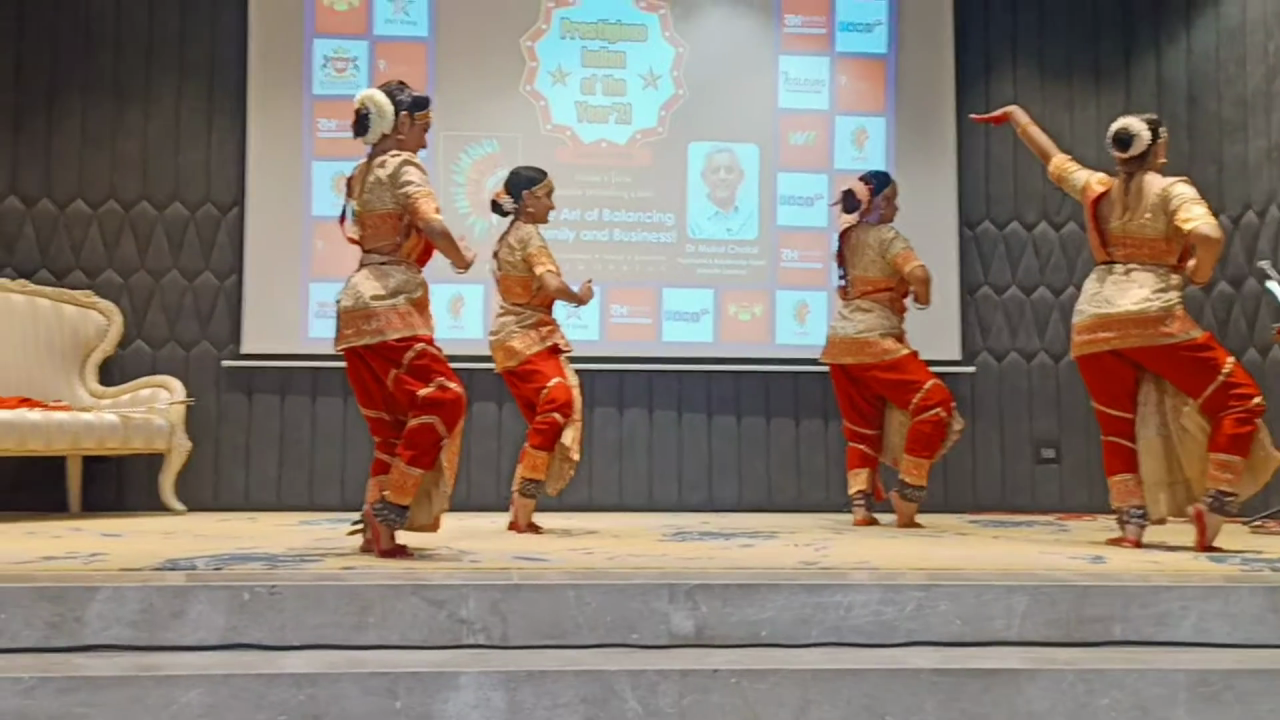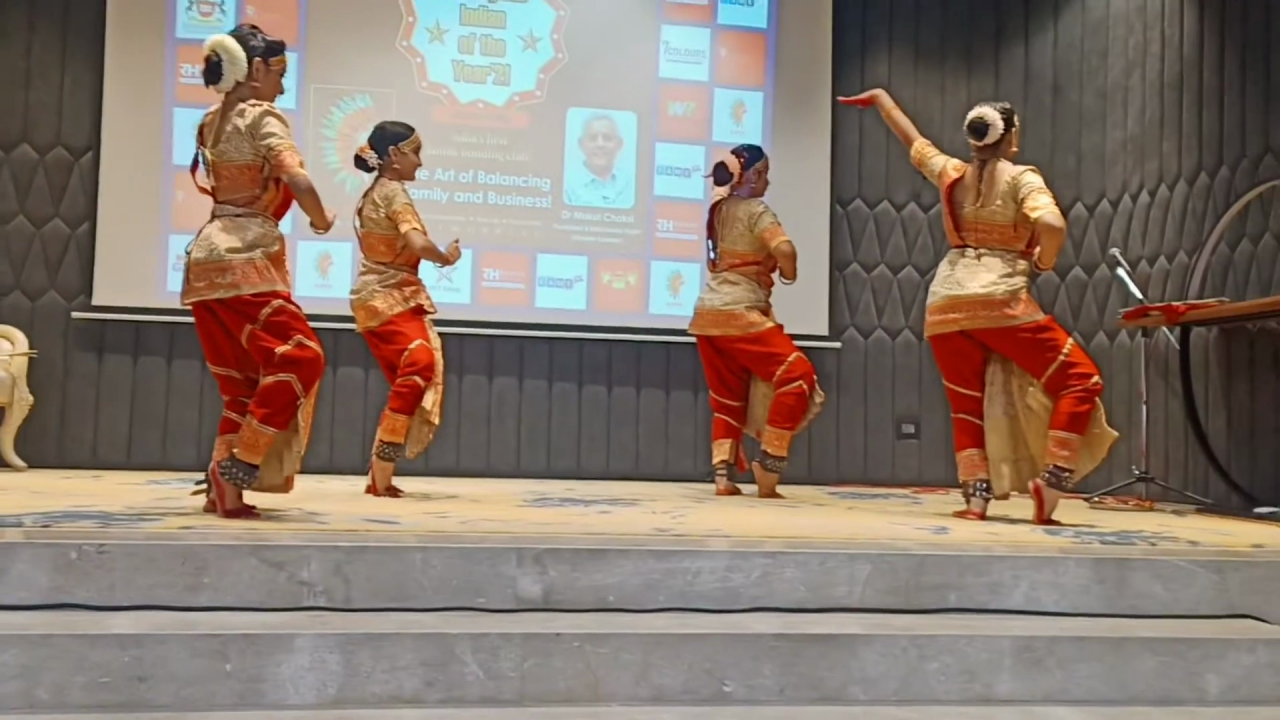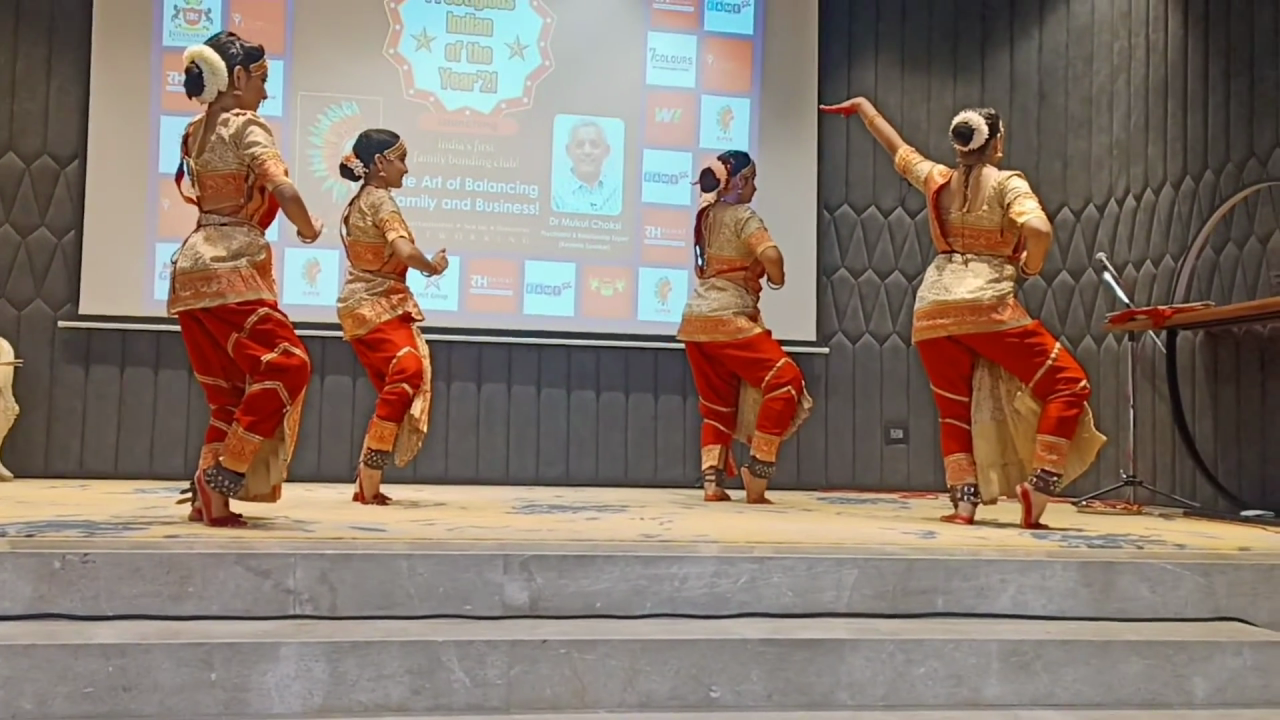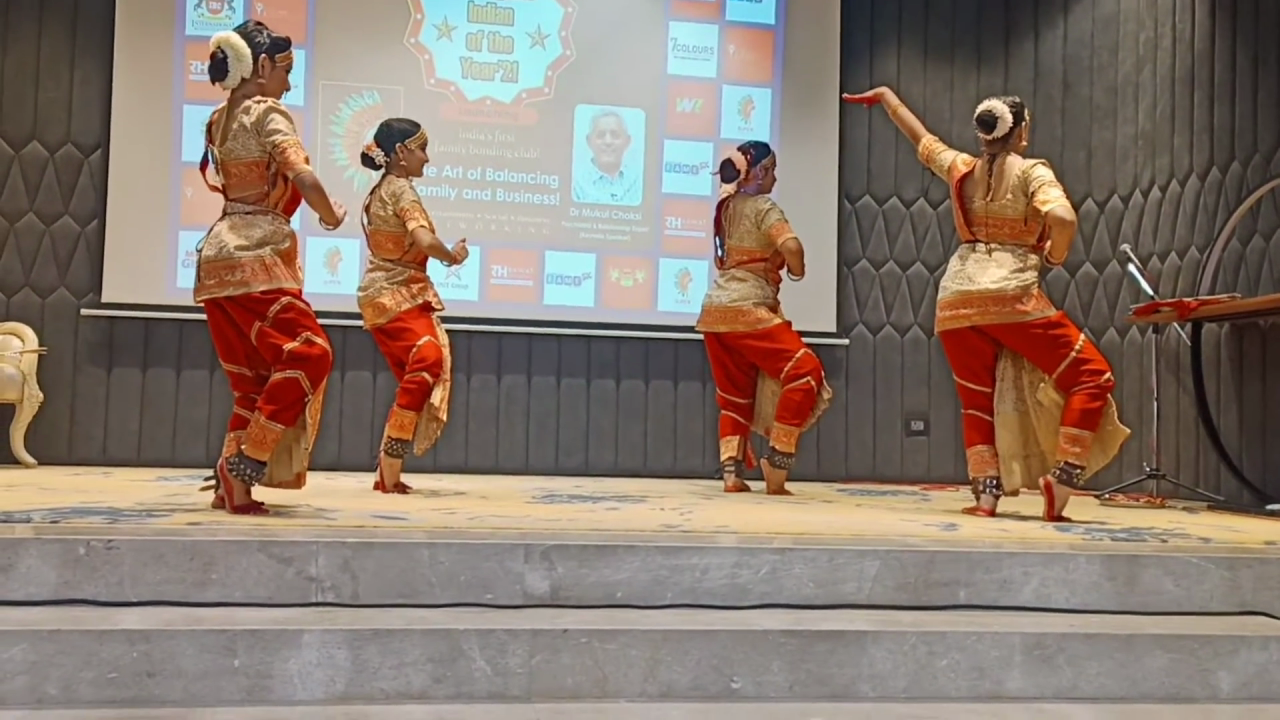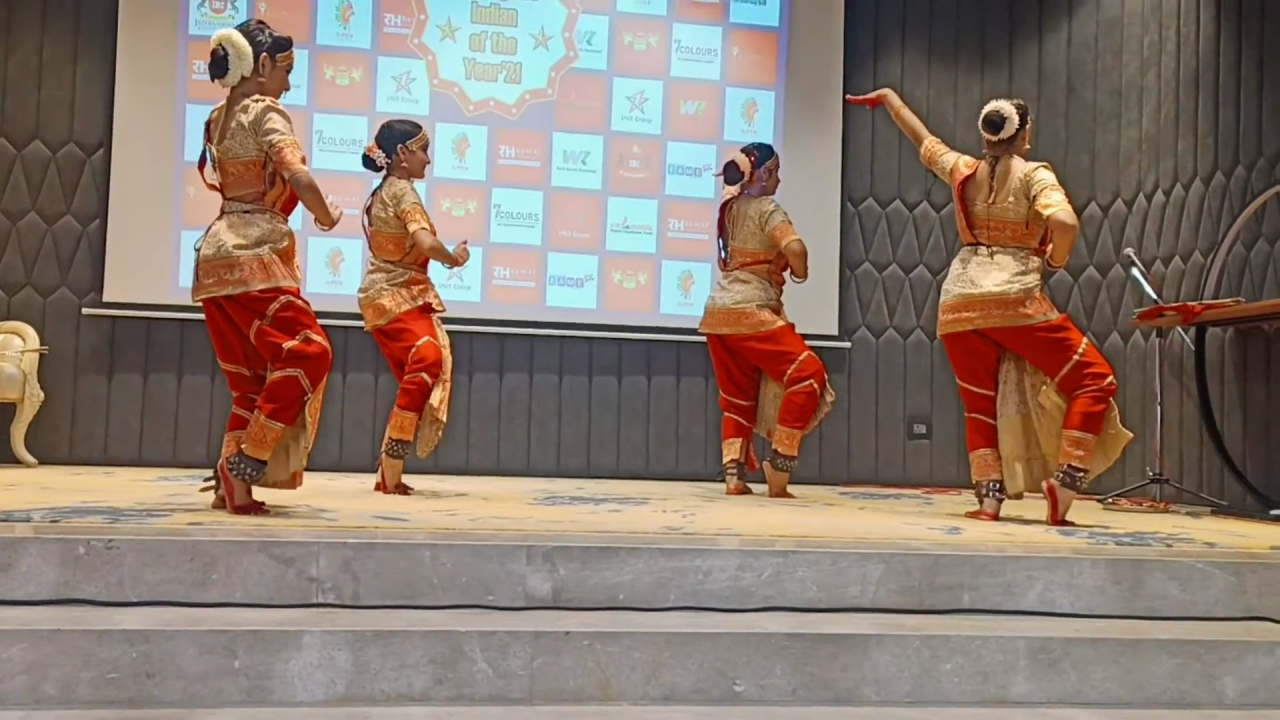
dt=1s
person 1, frame 1
left shoulder: (362, 173)
right shoulder: (403, 165)
right elbow: (431, 224)
right wrist: (461, 259)
left hip: (360, 306)
right hip: (390, 306)
left knee: (394, 421)
right knee: (442, 400)
left ankle: (376, 523)
right ankle: (388, 512)
person 1, frame 2
left shoulder: (212, 122)
right shoulder: (262, 116)
right elbow: (297, 180)
right wrist: (322, 220)
left hip: (208, 258)
right hip: (244, 258)
left knee: (243, 381)
right knee: (300, 358)
left ankle: (223, 484)
right ankle: (235, 472)
person 1, frame 3
left shoulder: (195, 131)
right shoulder: (246, 125)
right elbow: (283, 190)
right wrist: (309, 229)
left hip: (193, 267)
right hip: (230, 268)
left knee: (231, 390)
right knee: (287, 366)
left ankle: (208, 495)
right ankle: (220, 479)
person 1, frame 4
left shoulder: (220, 119)
right shoulder: (268, 113)
right elbow: (302, 177)
right wrist: (331, 216)
left hip: (220, 255)
right hip: (255, 257)
left knee: (254, 378)
right knee: (308, 355)
left ankle: (231, 483)
right ankle: (242, 468)
person 1, frame 5
left shoulder: (219, 117)
right shoulder: (266, 111)
right elbow: (298, 177)
right wrist: (326, 217)
left hip: (218, 255)
right hip: (253, 256)
left knee: (253, 377)
right knee: (308, 353)
left ankle: (233, 483)
right ankle: (242, 467)
person 2, frame 1
left shoulder: (1094, 188)
right shoulder: (1172, 190)
left elbow: (1050, 156)
right elbow: (1209, 236)
left wrist: (1015, 113)
right wrist: (1199, 274)
left hip: (1093, 324)
right hip: (1153, 318)
left knee: (1118, 428)
right knee: (1241, 401)
left ankle: (1131, 524)
right ankle: (1212, 505)
person 2, frame 2
left shoulder: (950, 173)
right shoulder: (1021, 178)
left elbow: (911, 139)
right elbow: (1052, 226)
left wrist: (880, 97)
right wrist: (1043, 261)
left hip: (946, 304)
right hip: (1000, 301)
left knee: (966, 405)
right knee: (1081, 382)
left ankle: (975, 498)
right ankle: (1050, 480)
person 2, frame 3
left shoulder: (936, 179)
right shoulder: (1007, 183)
left elbow: (896, 146)
right elbow: (1039, 230)
left wrist: (862, 105)
right wrist: (1030, 267)
left hip: (933, 309)
right hip: (988, 305)
left knee: (955, 410)
right knee: (1069, 385)
left ankle: (964, 502)
right ankle: (1039, 484)
person 2, frame 4
left shoulder: (959, 168)
right shoulder: (1032, 172)
left elbow: (918, 135)
right elbow: (1063, 218)
left wrist: (885, 94)
right wrist: (1055, 256)
left hip: (956, 299)
right hip: (1012, 296)
left knee: (978, 401)
right knee: (1092, 377)
left ankle: (985, 495)
right ankle: (1062, 477)
person 2, frame 5
left shoulder: (961, 170)
right shoulder: (1034, 175)
left elbow: (921, 136)
right elbow: (1064, 223)
left wrist: (887, 96)
right wrist: (1056, 260)
left hip: (958, 302)
right hip: (1014, 299)
left knee: (980, 404)
right knee: (1094, 381)
left ankle: (989, 498)
right ankle: (1064, 481)
person 3, frame 1
left shoulder: (508, 237)
right shoulder: (529, 235)
right elbow: (553, 285)
right wrist: (580, 297)
left hip: (515, 339)
right hip: (527, 339)
left knee: (546, 418)
right knee: (558, 403)
left ankle: (521, 511)
right ankle: (524, 509)
person 3, frame 2
left shoulder: (372, 193)
right shoulder: (394, 192)
right elbow: (419, 244)
right wrist: (447, 258)
left hip: (378, 298)
right hip: (390, 299)
left knee: (409, 376)
right knee: (419, 365)
left ankle: (380, 473)
right ankle: (381, 473)
person 3, frame 3
left shoulder: (357, 202)
right shoulder: (381, 200)
right elbow: (406, 252)
right wrist: (433, 267)
left hip: (363, 306)
right hip: (378, 307)
left knee: (396, 385)
right knee: (408, 372)
left ankle: (368, 480)
right ankle: (369, 477)
person 3, frame 4
left shoulder: (378, 191)
right shoulder: (401, 190)
left elbow: (401, 245)
right elbow: (426, 241)
left wrist: (445, 254)
right wrist: (452, 257)
left hip: (383, 295)
right hip: (398, 296)
left knee: (418, 372)
right knee: (428, 360)
left ankle: (389, 469)
right ankle: (390, 467)
person 3, frame 5
left shoulder: (380, 193)
right shoulder: (403, 191)
right elbow: (427, 243)
right wrist: (454, 259)
left hip: (385, 296)
right hip: (399, 297)
left knee: (419, 373)
right knee: (427, 361)
left ankle: (390, 470)
right ankle: (391, 468)
person 4, frame 1
left shoulder: (849, 237)
right shoulder: (886, 236)
right elbow: (919, 274)
right wrist: (922, 297)
left hip: (840, 340)
right hip: (873, 340)
left knee: (862, 426)
right knee: (935, 404)
left ankle: (861, 507)
right ankle: (907, 499)
person 4, frame 2
left shoulder: (720, 209)
right shoulder: (756, 210)
right elbow: (785, 250)
right wrist: (789, 272)
left hip: (708, 313)
right hip: (741, 313)
left knee: (728, 397)
right knee: (798, 377)
left ankle: (723, 477)
right ankle: (767, 470)
person 4, frame 3
left shoulder: (707, 215)
right shoulder: (743, 215)
right elbow: (771, 255)
right wrist: (777, 278)
left hip: (696, 318)
right hip: (729, 318)
left knee: (718, 403)
right knee: (786, 381)
left ankle: (712, 482)
right ankle: (756, 477)
person 4, frame 4
left shoulder: (727, 206)
right shoulder: (763, 206)
right elbow: (791, 246)
right wrist: (797, 269)
left hip: (715, 309)
right hip: (749, 309)
left knee: (736, 394)
right knee: (805, 373)
left ankle: (732, 474)
right ankle: (776, 469)
person 4, frame 5
left shoulder: (730, 208)
right shoulder: (766, 208)
right elbow: (794, 248)
right wrist: (800, 271)
left hip: (719, 311)
right hip: (752, 311)
left knee: (738, 396)
right knee: (808, 375)
left ankle: (734, 476)
right ankle: (778, 472)
